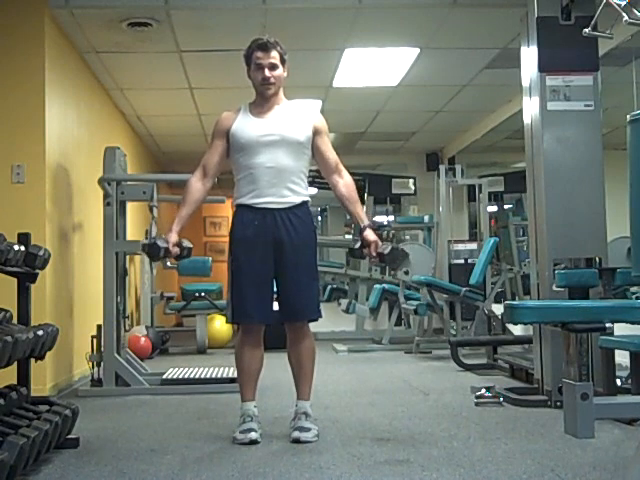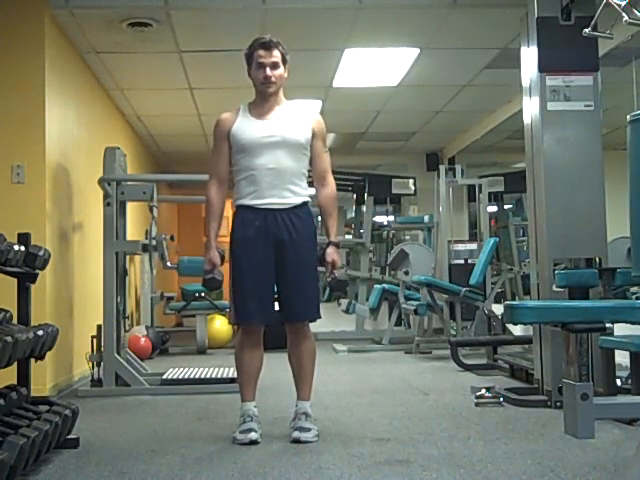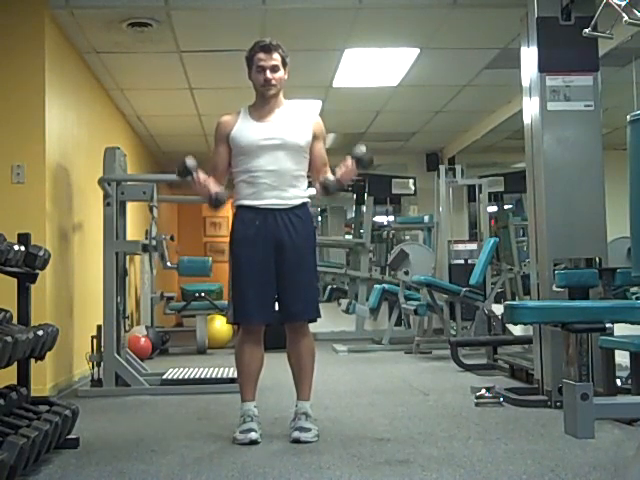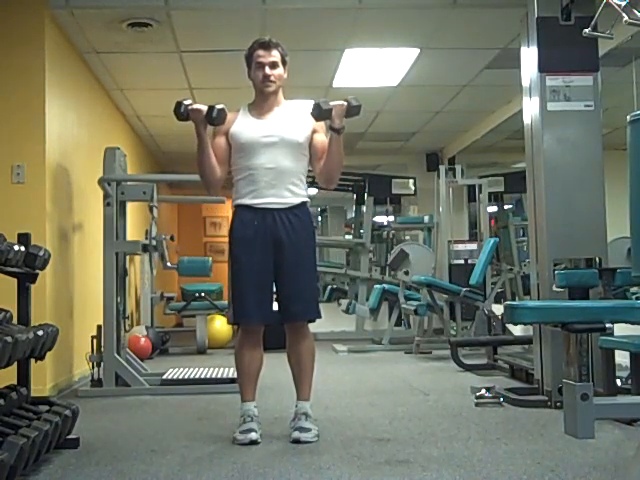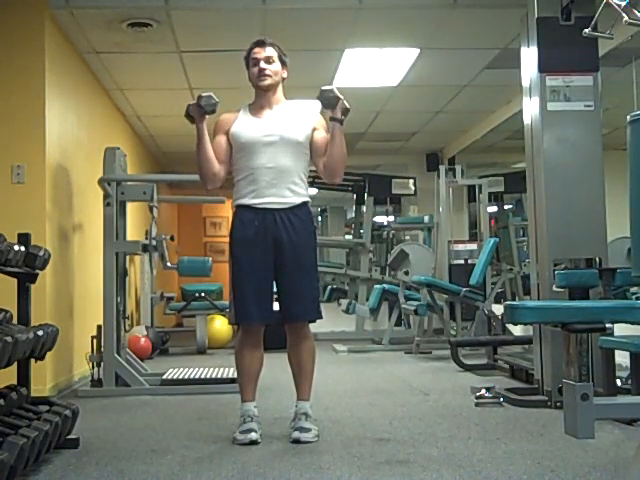
dt=1s
person 1, frame 1
left shoulder: (309, 116)
right shoulder: (230, 121)
left elbow: (337, 175)
right elbow: (203, 176)
left wrist: (365, 225)
right wrist: (175, 227)
left hip: (295, 220)
right hip: (249, 222)
left knee: (299, 320)
right knee: (249, 323)
left ankle: (303, 410)
right ankle: (248, 412)
person 1, frame 2
left shoulder: (309, 119)
right shoulder: (229, 122)
left elbow: (325, 183)
right elbow: (217, 184)
left wrist: (332, 240)
right wrist: (211, 242)
left hip: (296, 221)
right hip: (249, 224)
left knee: (300, 321)
right knee: (250, 323)
left ankle: (303, 411)
right ankle: (248, 412)
person 1, frame 3
left shoulder: (309, 121)
right shoulder: (229, 124)
left elbow: (320, 177)
right elbow: (218, 180)
left wrist: (339, 179)
right wrist: (203, 184)
left hip: (296, 220)
right hip: (249, 222)
left knee: (299, 320)
right knee: (250, 322)
left ankle: (303, 410)
right ankle: (248, 412)
person 1, frame 4
left shoulder: (308, 117)
right shoulder: (230, 122)
left elbow: (328, 179)
right elbow: (213, 183)
left wrist: (336, 129)
right wrist: (201, 132)
left hip: (294, 219)
right hip: (249, 222)
left knee: (299, 320)
right knee: (249, 322)
left ankle: (303, 410)
right ankle: (249, 412)
person 1, frame 5
left shoulder: (309, 116)
right shoulder: (230, 121)
left elbow: (333, 174)
right elbow: (211, 180)
left wrist: (336, 120)
right wrist: (200, 126)
left hip: (295, 218)
right hip: (249, 222)
left knee: (299, 320)
right knee: (250, 322)
left ankle: (303, 411)
right ankle: (248, 412)
